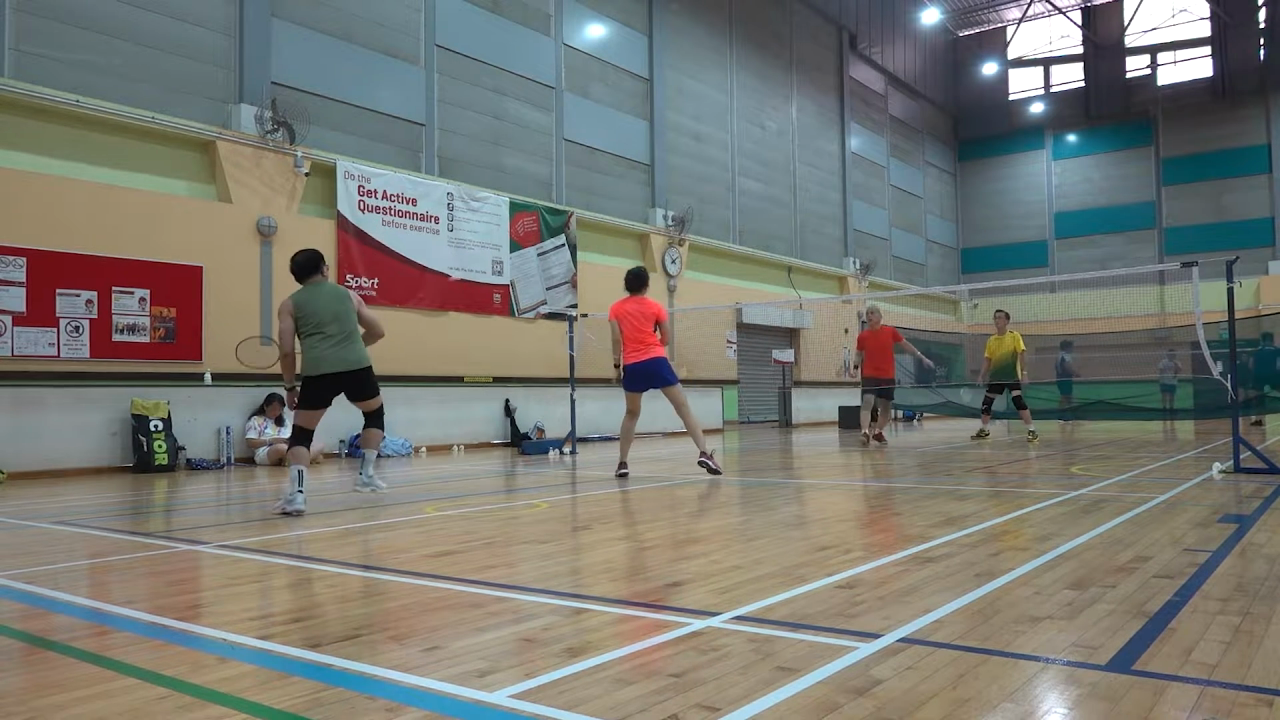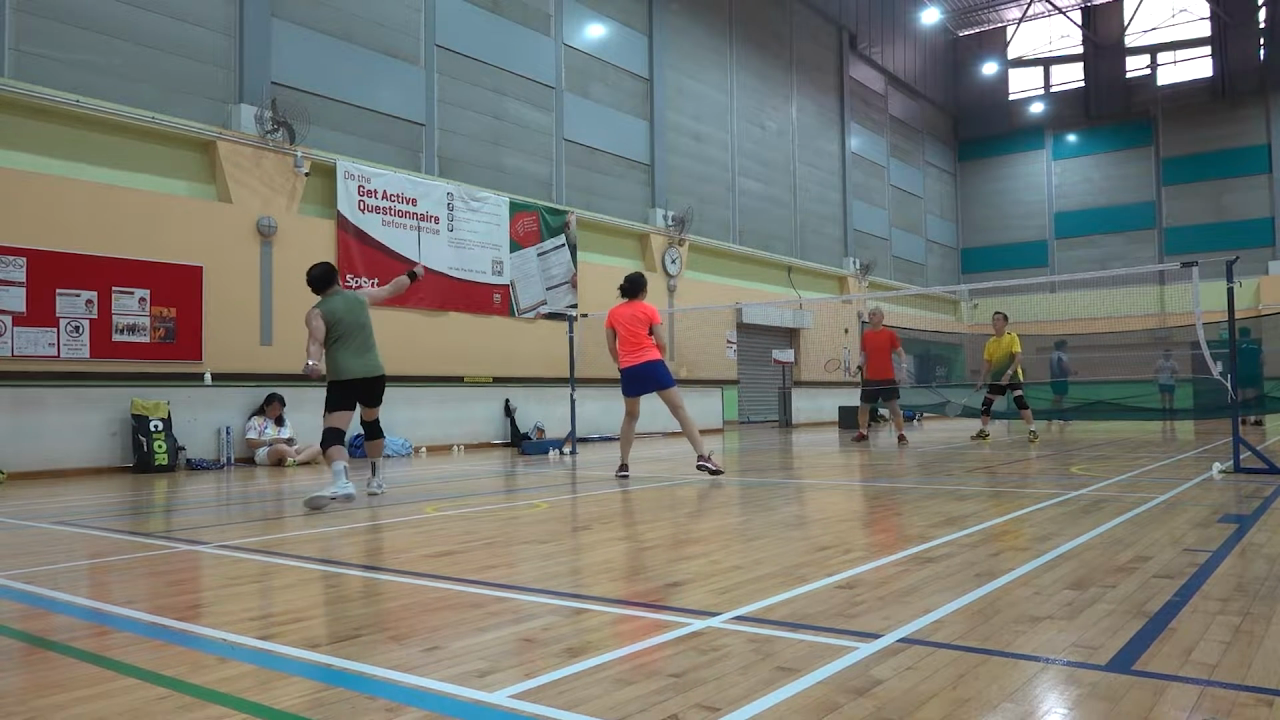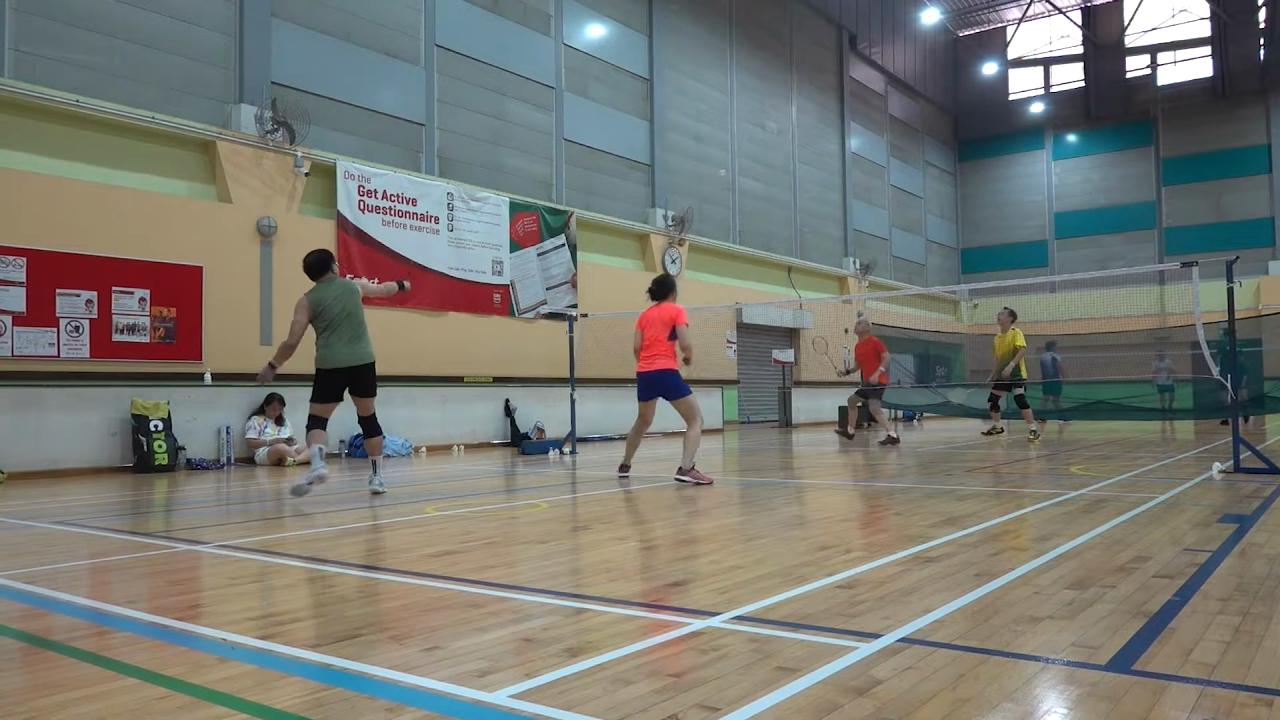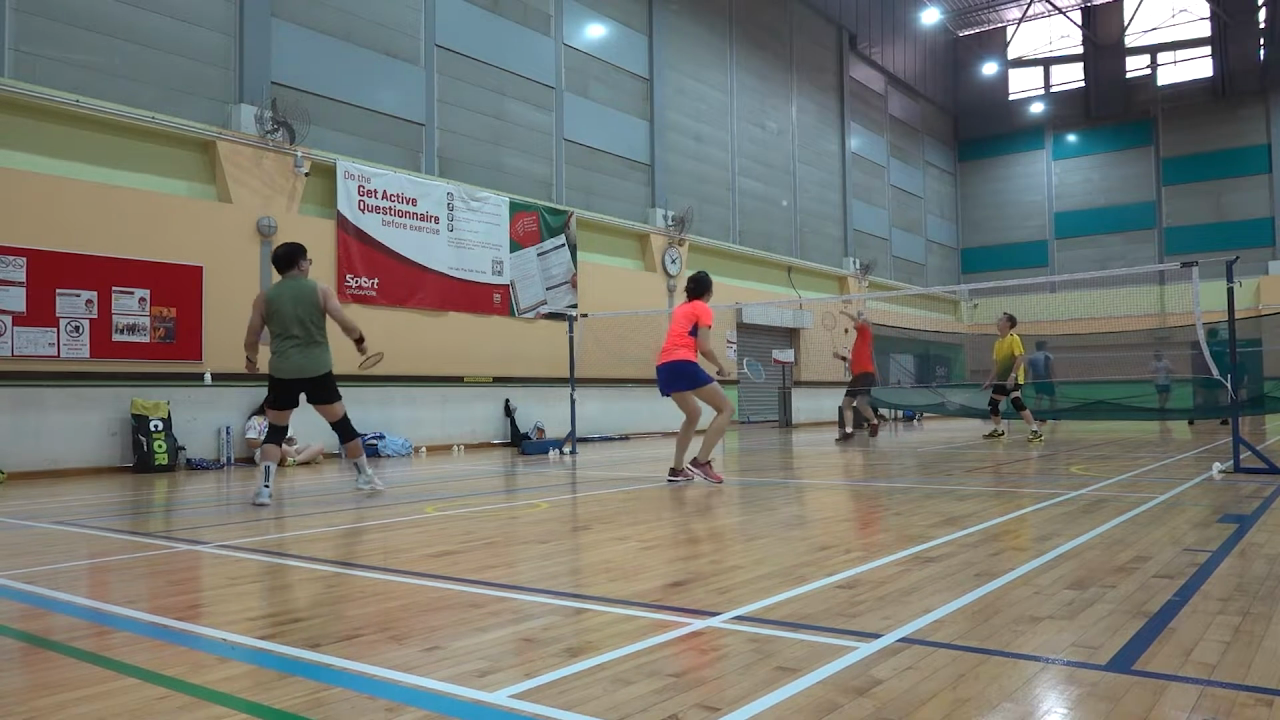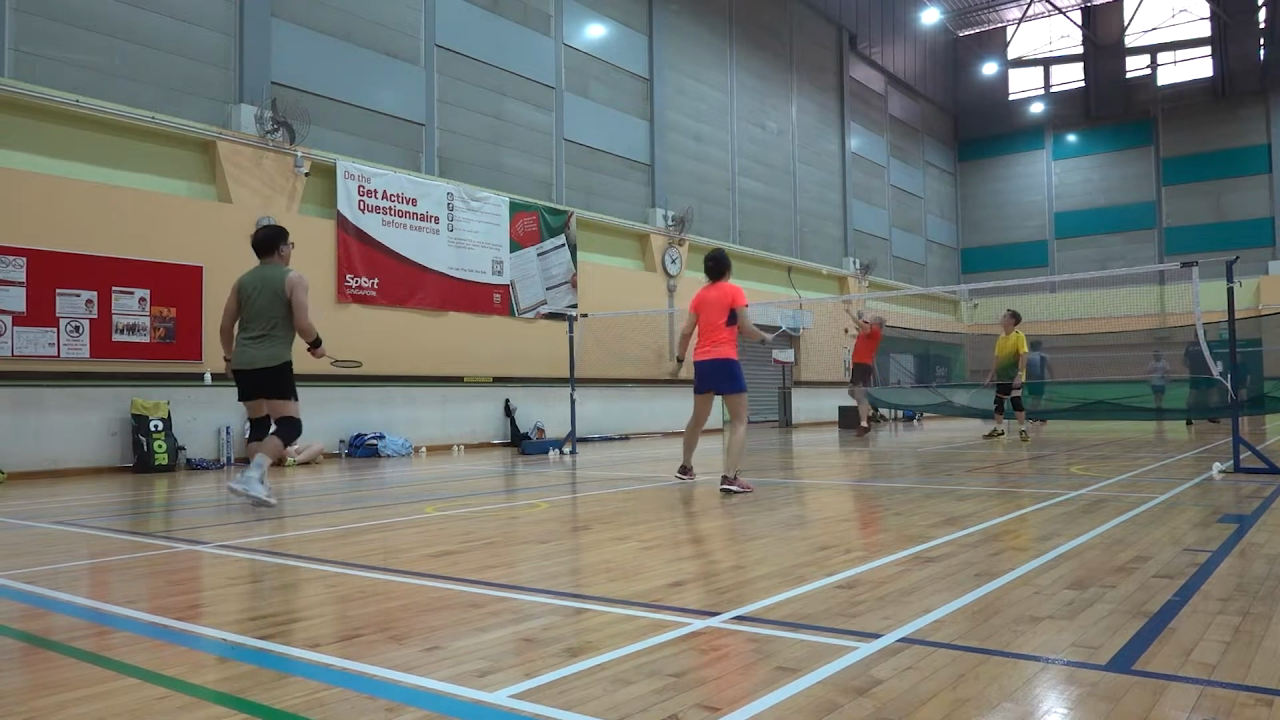
dt=0.3s
person 1, frame 1
left shoulder: (290, 304)
right shoulder: (348, 295)
left elbow: (286, 349)
right elbow: (377, 332)
left wrist: (289, 385)
left hip: (317, 372)
right hip: (357, 367)
left knee: (300, 433)
right knee: (375, 413)
left ankle: (296, 494)
right ankle: (367, 473)
person 1, frame 2
left shoulder: (316, 313)
right shoulder: (360, 297)
left elbow: (316, 341)
right elbow: (394, 287)
left wrist: (311, 364)
right wrist: (414, 273)
left hip: (342, 378)
right hip: (373, 373)
left knee: (332, 436)
right knee: (371, 424)
left ankle: (340, 483)
right ankle: (376, 479)
person 1, frame 3
left shoulder: (307, 301)
right shoulder: (355, 286)
left elbow: (292, 342)
right elbow: (384, 289)
left wrist: (271, 366)
right wrist: (401, 285)
left hip: (330, 366)
right hip: (363, 362)
left knee: (317, 422)
right knee: (368, 419)
left ankle: (318, 466)
right ankle: (377, 477)
person 1, frame 4
left shoulder: (265, 297)
right shoulder: (320, 290)
left elbow: (250, 340)
right elbow: (346, 324)
left wrist: (251, 360)
right wrist: (361, 341)
left hip: (281, 373)
right hip: (317, 371)
left knee: (275, 431)
right knee: (341, 425)
left ankle: (265, 488)
right ankle: (365, 477)
person 1, frame 5
left shoulder: (242, 282)
right shoulder: (293, 280)
left elbow: (226, 327)
right elbow: (303, 324)
left wrist: (228, 357)
right wrist: (316, 345)
left hip: (244, 363)
right hip: (274, 363)
left knee: (259, 424)
right knee: (289, 426)
left ankle: (257, 483)
right ankle: (250, 478)
person 2, frame 1
left shoulder: (616, 308)
right shoulder: (655, 306)
left elbow: (616, 339)
right elbow: (666, 339)
left wrist: (617, 365)
left hip: (632, 366)
right hip: (656, 361)
left knee: (632, 413)
right knee: (684, 409)
left ankle: (623, 463)
right ankle: (704, 453)
person 2, frame 2
left shoulder: (613, 313)
right shoulder: (649, 310)
left elbow: (611, 346)
right elbow: (661, 342)
left hip: (629, 370)
right hip: (652, 364)
left knee: (631, 416)
right knee: (680, 411)
left ankle: (624, 464)
right ankle: (702, 456)
person 2, frame 3
left shoulder: (645, 314)
right shoulder: (677, 310)
left elbow: (636, 347)
right elbow: (686, 343)
right wrist: (688, 356)
left hip: (644, 373)
right hip: (665, 371)
left knee: (643, 421)
right knee: (695, 419)
left ankle: (625, 465)
right ankle: (686, 468)
person 2, frame 4
left shoulder: (680, 309)
right shoulder: (703, 309)
right elbow: (703, 346)
right wrist: (721, 366)
left hip: (664, 366)
right hip: (682, 364)
left knee: (693, 415)
right knee: (726, 409)
left ankle: (677, 468)
right ankle: (700, 460)
person 2, frame 5
left shoulder: (700, 295)
right shoulder: (734, 291)
left elbow: (686, 332)
right elbow: (746, 327)
left wrist: (679, 360)
right wrist: (763, 337)
left hip: (702, 361)
right hip: (725, 361)
left knee: (698, 418)
right knee: (739, 421)
left ankle: (685, 467)
right ankle: (729, 477)
